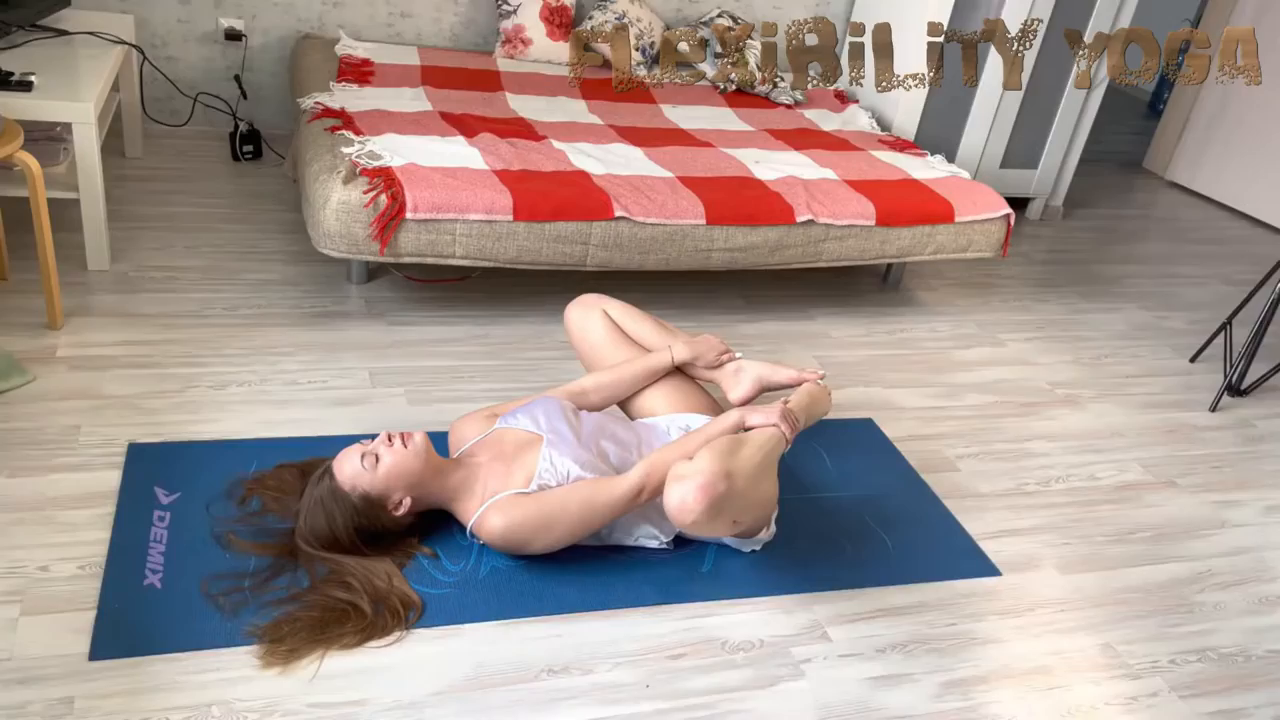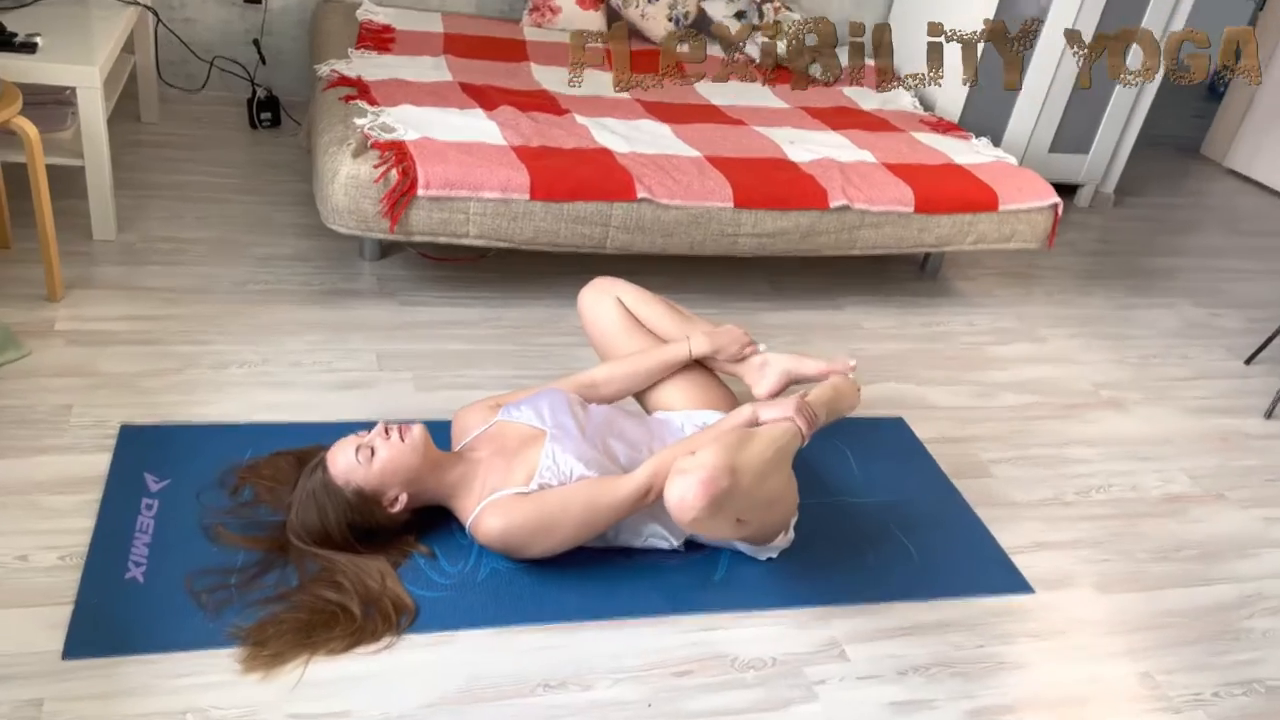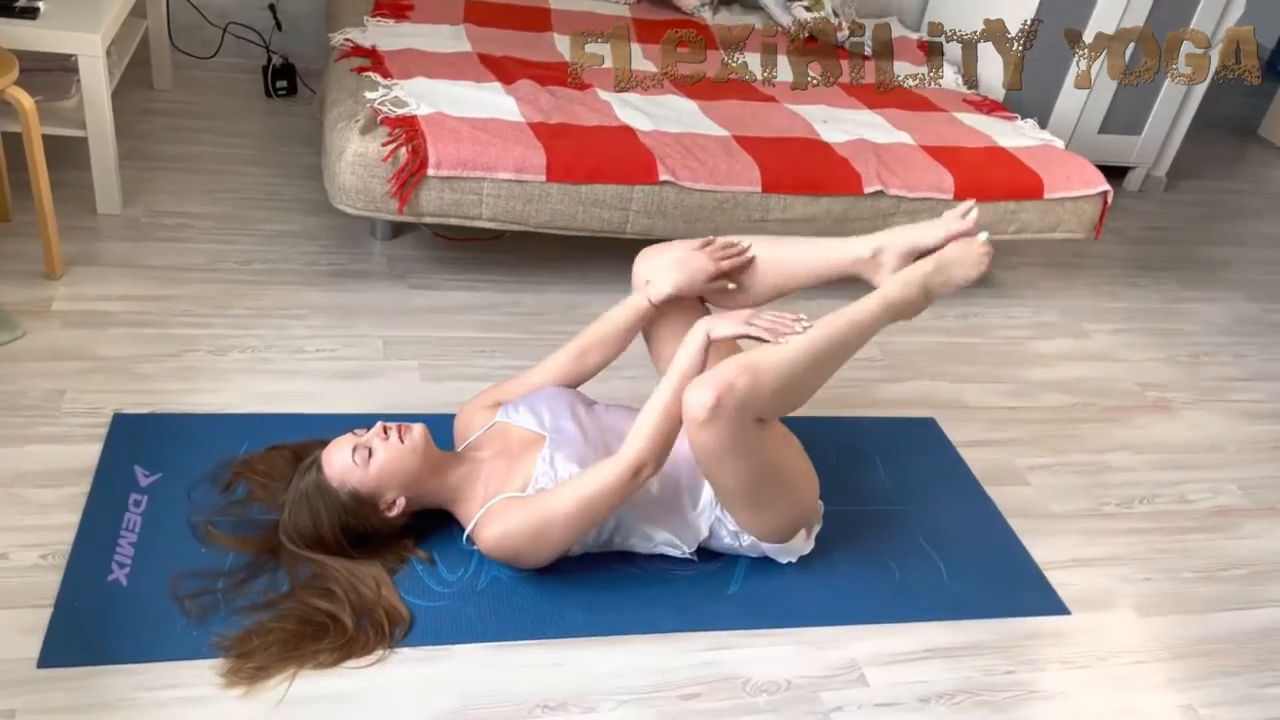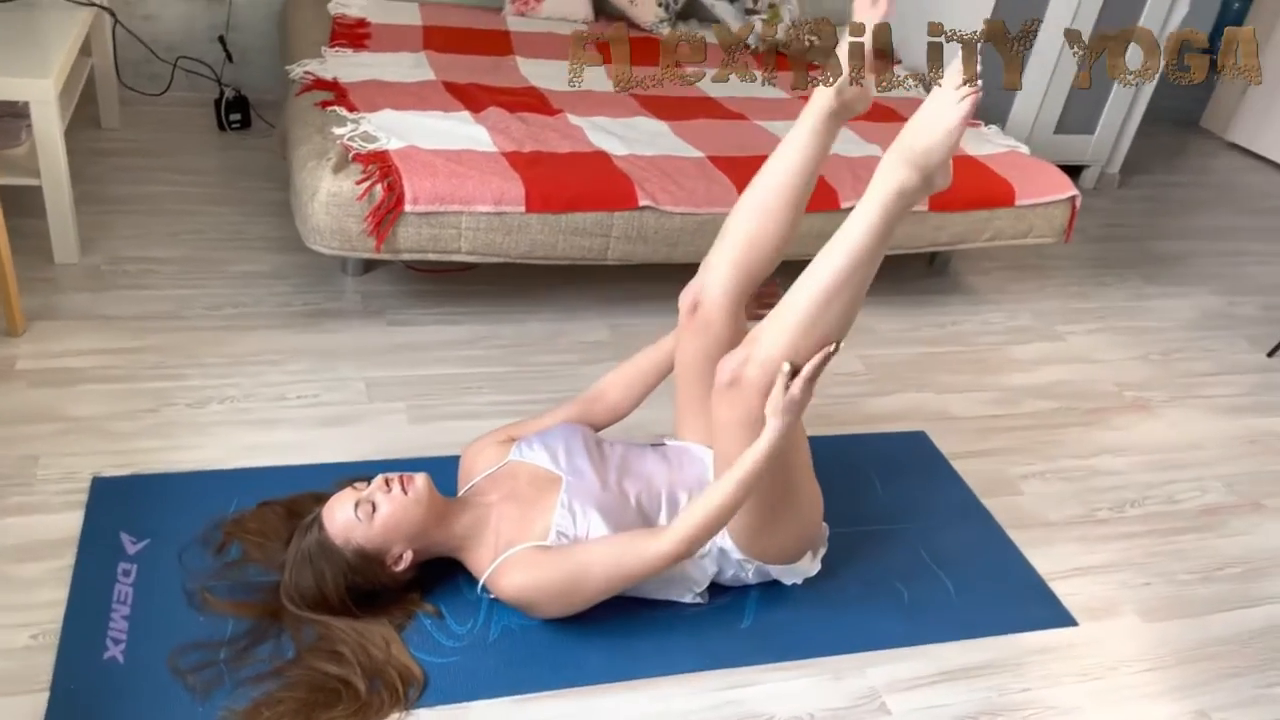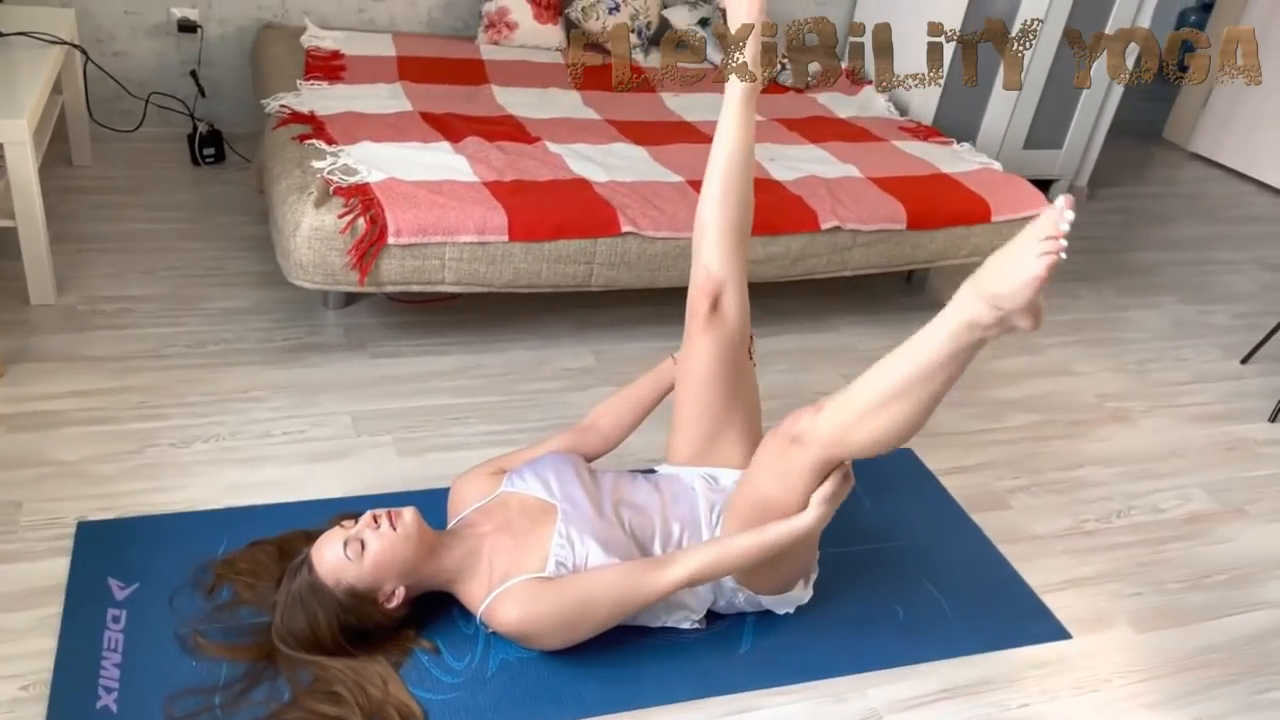
dt=0.5s
person 1, frame 1
left shoulder: (469, 431)
right shoulder: (499, 520)
left elbow: (577, 395)
right elbow: (636, 484)
left wrist: (676, 352)
right wrist: (731, 420)
left hip: (683, 434)
left knee: (588, 311)
right knee: (697, 491)
left ankle: (736, 376)
right ankle: (795, 412)
person 1, frame 2
left shoulder: (472, 423)
right shoulder: (499, 520)
left elbow: (590, 387)
right elbow: (643, 486)
left wrist: (697, 344)
right wrist: (747, 417)
left hip: (705, 434)
left knee: (602, 295)
right knee: (698, 489)
left ankle: (761, 370)
right ankle: (818, 404)
person 1, frame 3
left shoulder: (474, 423)
right shoulder: (497, 529)
left elbow: (581, 359)
right elbow: (632, 467)
left wrist: (661, 296)
right wrist: (694, 347)
left hip: (719, 455)
right hip: (761, 520)
left knee: (662, 263)
right knee: (713, 394)
left ankle: (884, 255)
right ankle: (901, 292)
person 1, frame 4
left shoulder: (484, 461)
right shoulder: (516, 575)
left elbow: (600, 402)
right elbow: (670, 544)
left wrist: (694, 334)
right wrist: (769, 441)
left hip: (702, 469)
right hip: (762, 541)
left knee: (710, 303)
right knee: (742, 370)
left ankle: (836, 97)
right ankle: (900, 173)
person 1, frame 5
left shoulder: (472, 491)
right shoulder: (512, 608)
left elbow: (584, 435)
right elbow: (666, 578)
left wrist: (686, 364)
right wrist: (790, 529)
left hip: (694, 490)
right hip: (746, 559)
left knee: (714, 299)
right knee: (806, 432)
right ankle: (982, 302)
